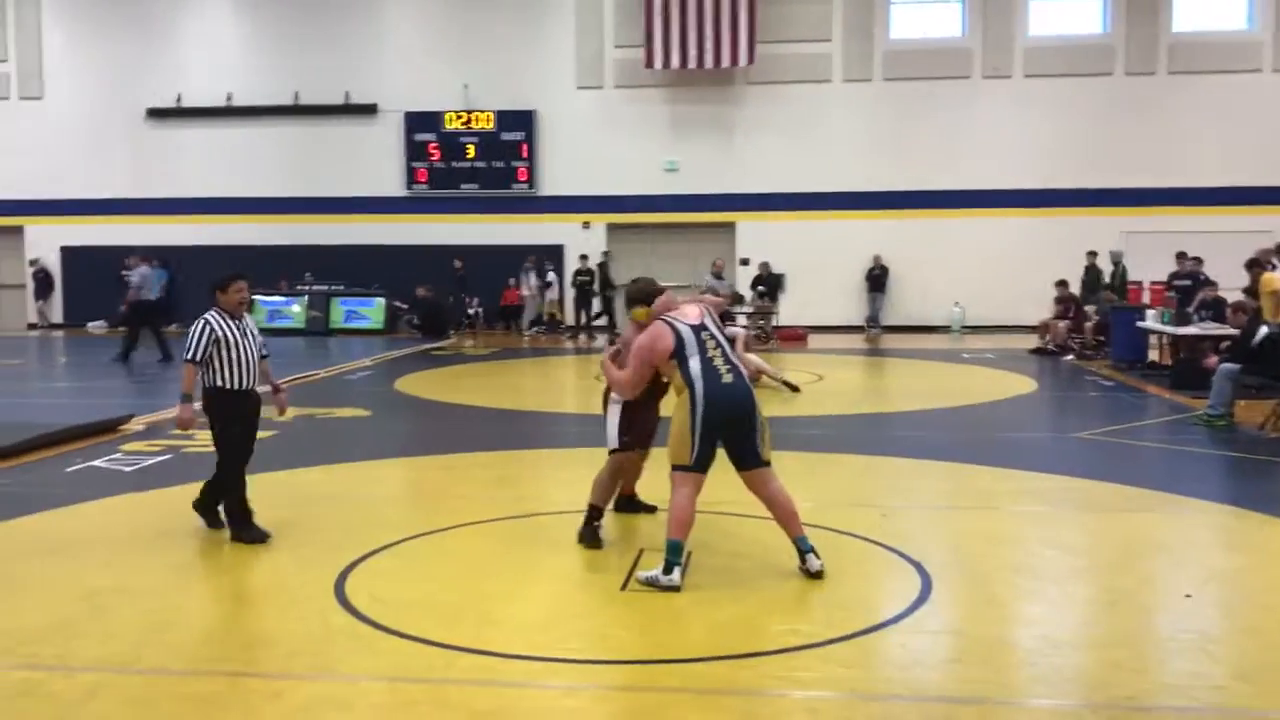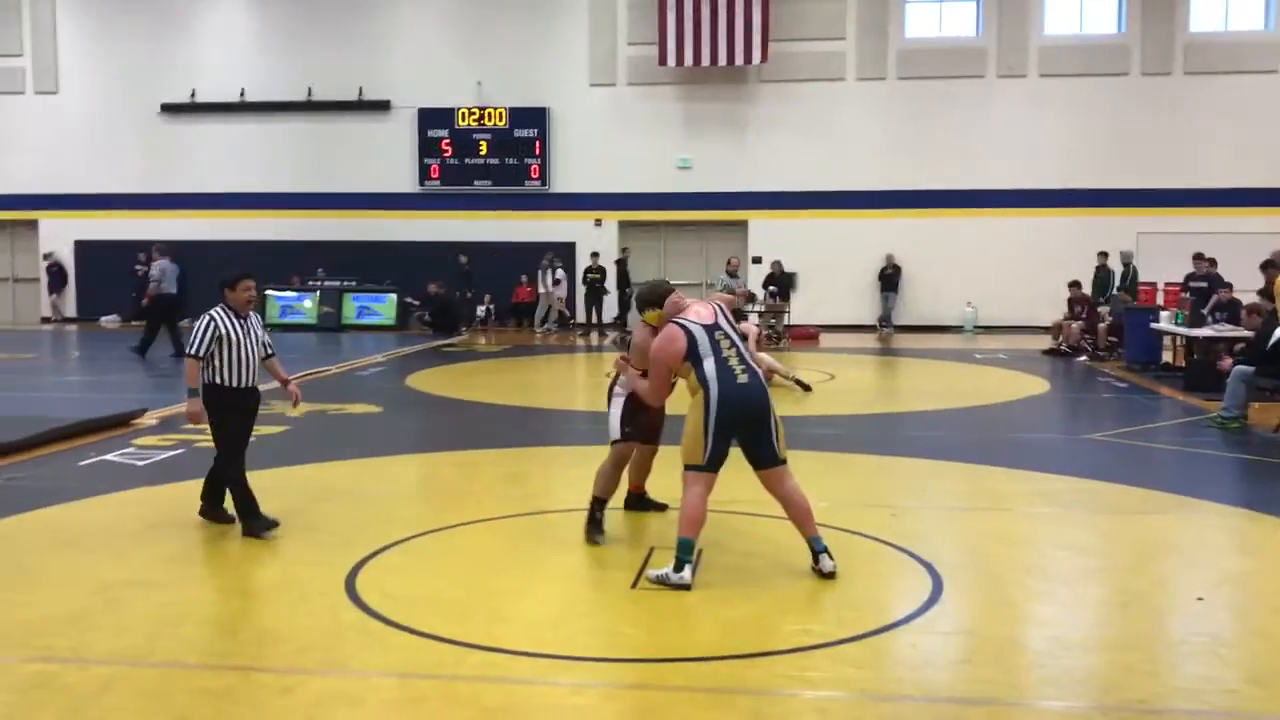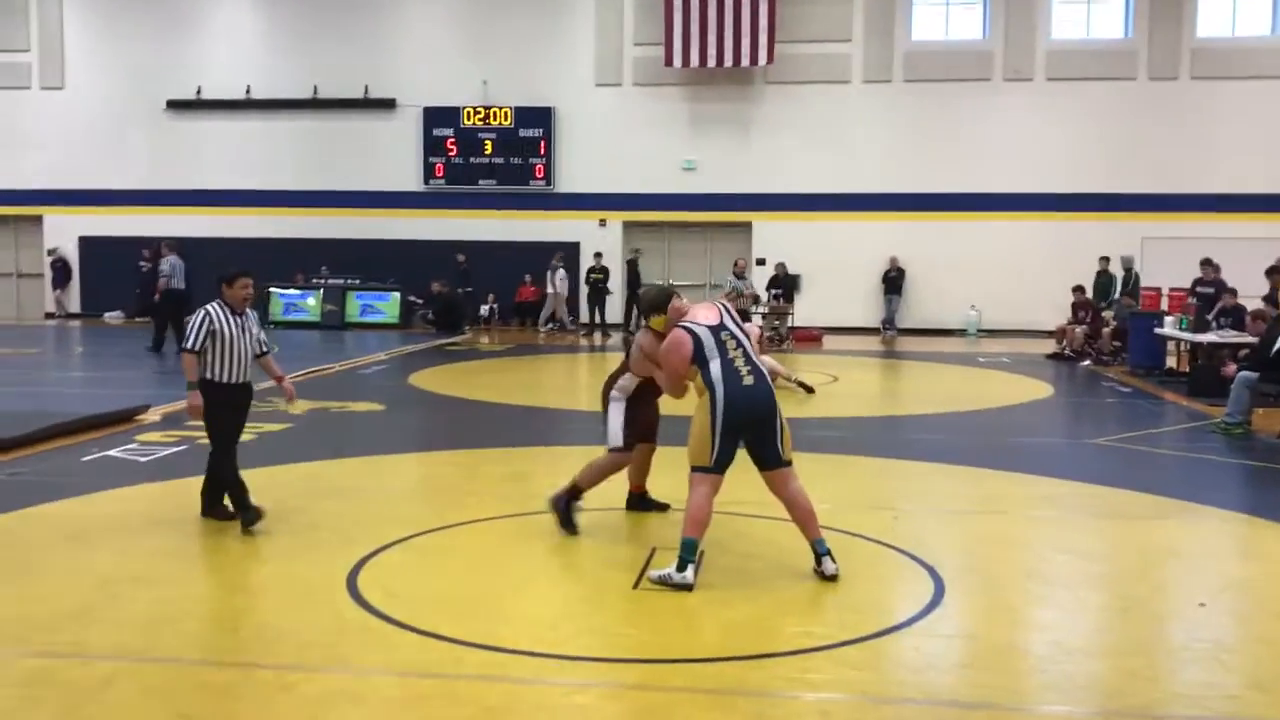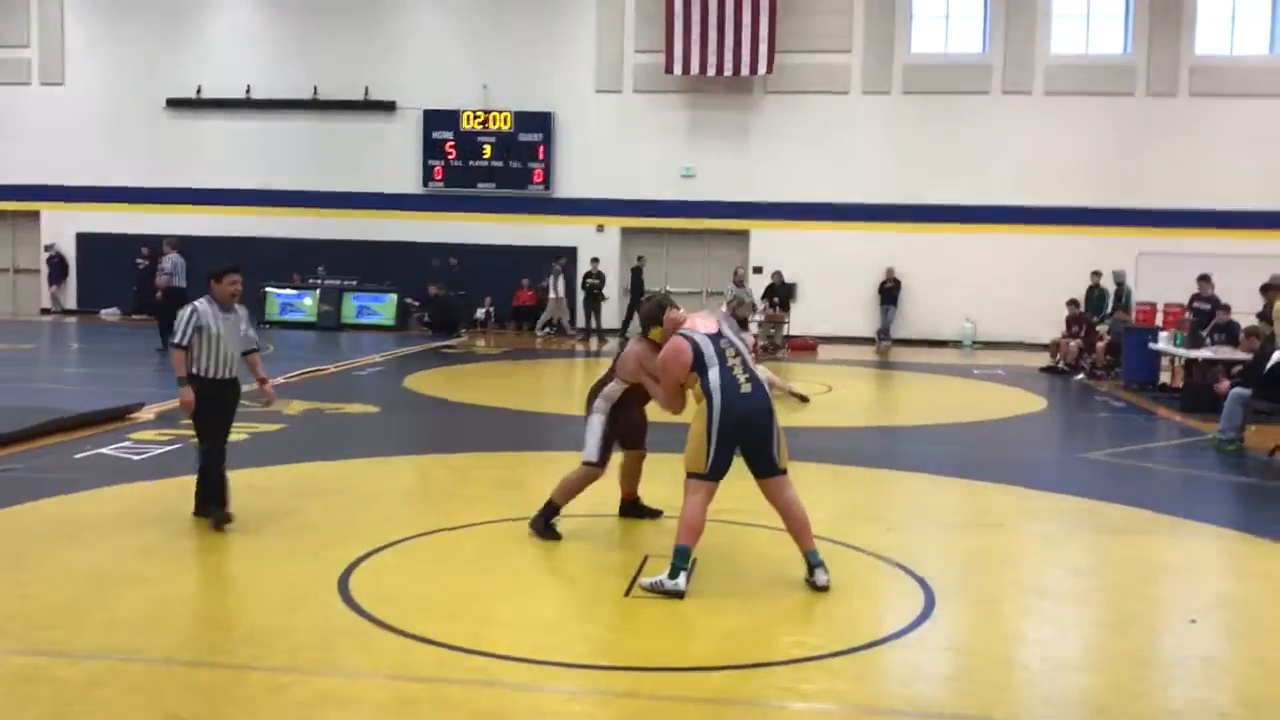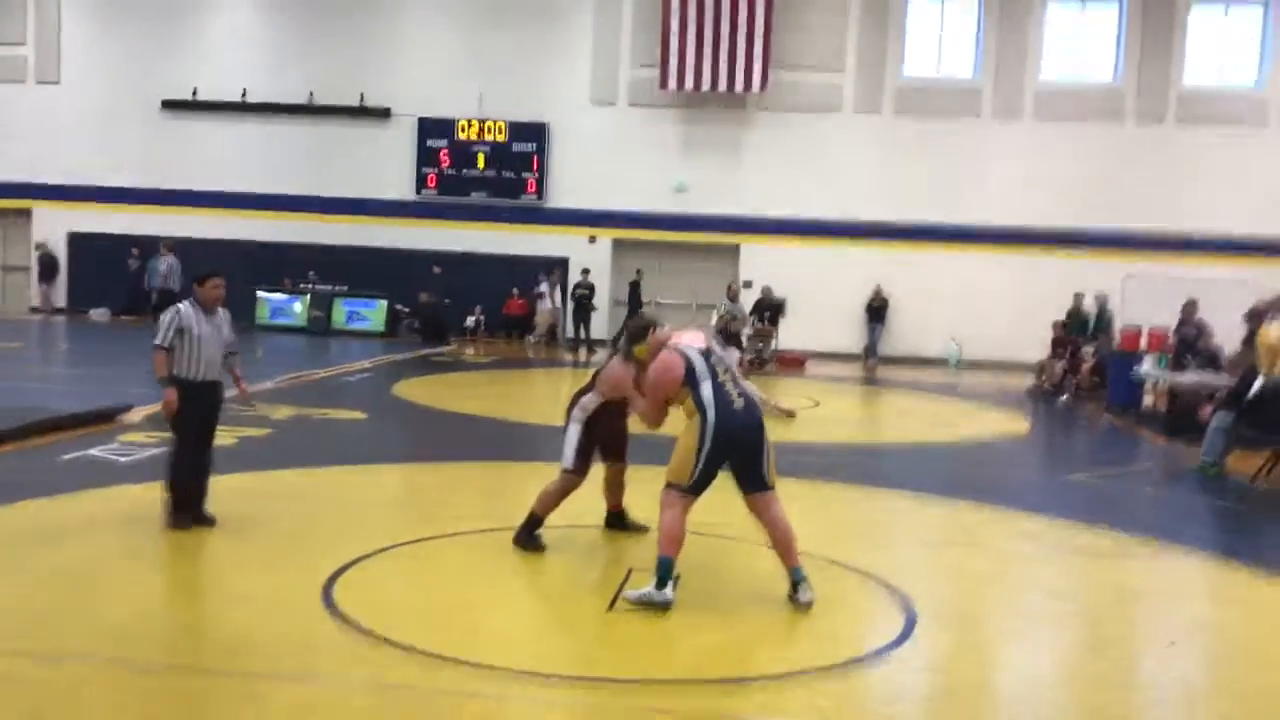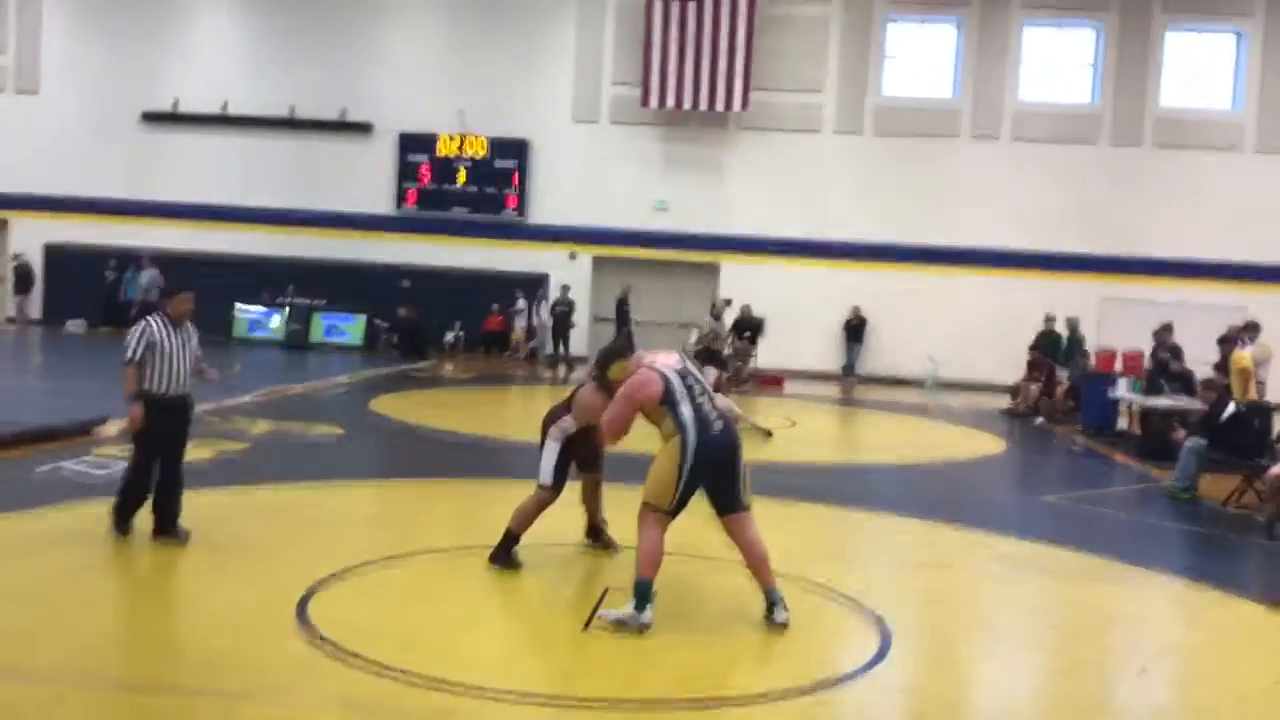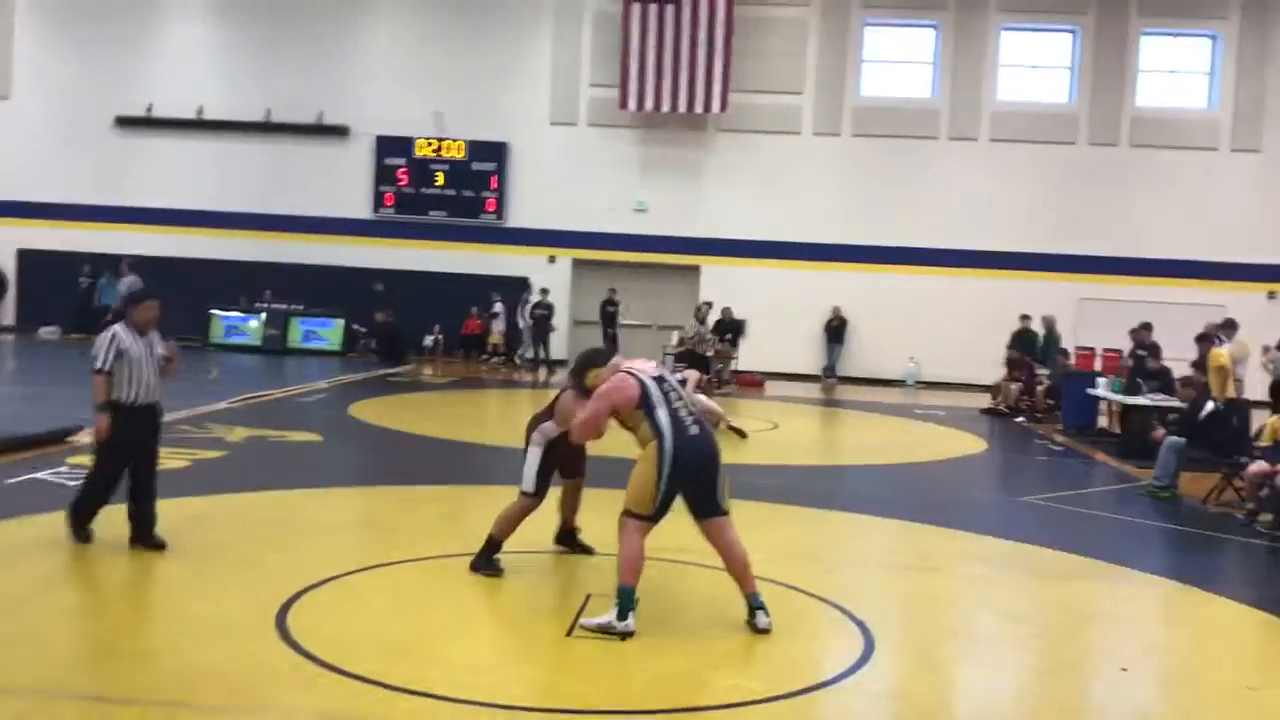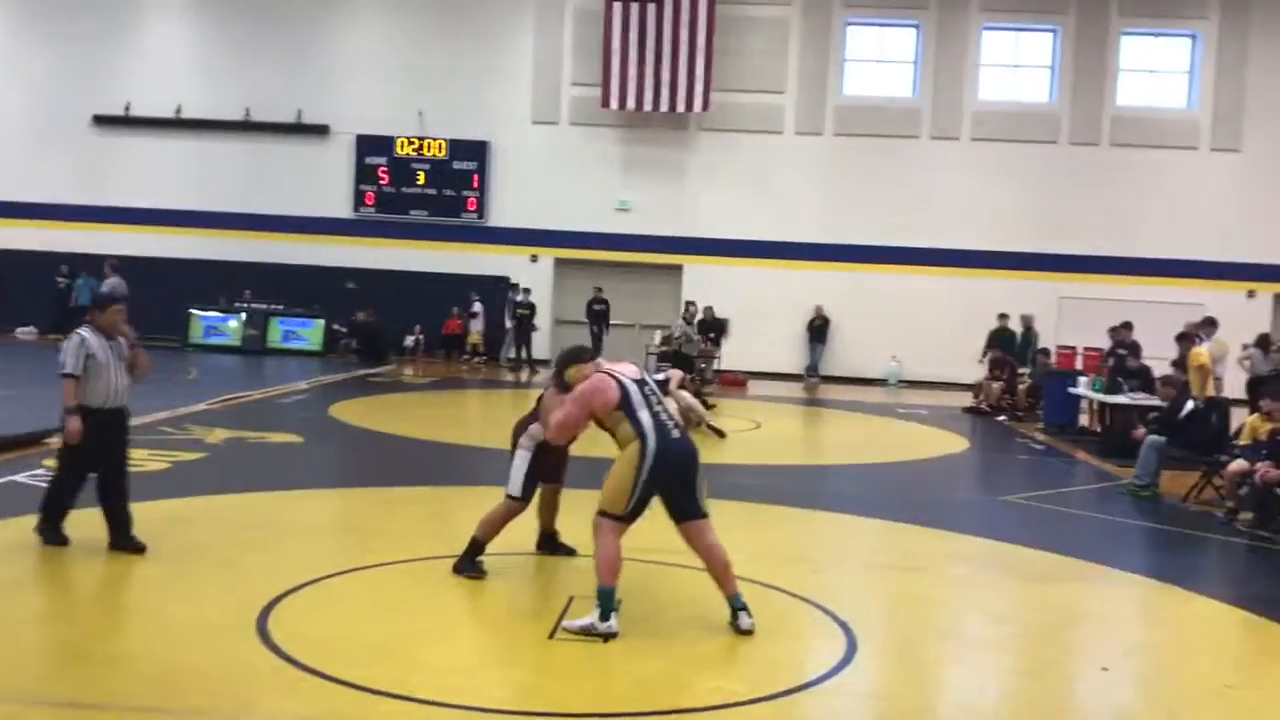
dt=0.1s
person 1, frame 1
left shoulder: (651, 337)
right shoulder: (701, 309)
left elbow: (626, 388)
left wrist: (607, 364)
left hip: (702, 401)
right hip: (742, 394)
left knee: (685, 485)
right knee: (765, 481)
left ankle: (670, 569)
right ankle: (808, 555)
person 1, frame 2
left shoulder: (666, 339)
right shoulder: (715, 304)
left elbow: (655, 397)
left wrist: (628, 374)
left hip: (717, 400)
right hip: (756, 393)
left knee: (696, 483)
right knee: (780, 479)
left ankle: (681, 567)
right ankle: (821, 555)
person 1, frame 3
left shoulder: (673, 343)
right shoulder: (719, 306)
left elbow: (676, 391)
left wrist: (653, 373)
left hip: (724, 402)
right hip: (763, 395)
left knee: (702, 484)
right knee: (785, 481)
left ankle: (684, 568)
right ankle: (824, 558)
person 1, frame 4
left shoulder: (671, 352)
right shoulder: (716, 318)
left elbow: (674, 406)
left wrist: (649, 383)
left hip: (721, 409)
right hip: (760, 404)
left knee: (697, 492)
right knee: (781, 490)
left ankle: (676, 576)
right ankle: (816, 568)
person 1, frame 5
left shoulder: (660, 367)
right shoulder: (700, 335)
left elbow: (652, 420)
left wrist: (633, 397)
left hip: (712, 424)
right hip: (749, 419)
left knee: (674, 502)
right knee: (768, 505)
left ankle: (662, 586)
right ankle: (799, 585)
person 1, frame 6
left shoulder: (636, 382)
right shoulder: (673, 357)
left elbow: (609, 433)
left wrist: (615, 407)
left hip: (690, 445)
right hip: (726, 439)
left knee: (651, 522)
right knee: (742, 527)
left ankle: (640, 608)
right ankle: (775, 606)
person 1, frame 7
left shoulder: (611, 387)
right shoulder: (649, 365)
left elbow: (578, 433)
left wrist: (590, 407)
left hip: (668, 450)
right hip: (703, 444)
left knee: (631, 528)
right knee: (722, 531)
left ankle: (623, 615)
right ankle: (757, 610)
person 1, frame 8
left shoulder: (591, 387)
right shoulder: (630, 369)
left elbow: (555, 434)
left wrist: (567, 405)
left hip: (647, 453)
right hip: (682, 449)
left knee: (606, 529)
right knee: (702, 535)
left ankle: (605, 616)
right ankle: (740, 612)
person 2, frame 1
left shoulder: (247, 322)
right shoulder: (208, 324)
left elbow: (260, 358)
right elbow: (192, 364)
left wrist: (277, 389)
right wrist: (186, 402)
left hip: (248, 398)
right hip: (224, 400)
left knee: (240, 459)
right knee: (232, 462)
left ankle: (206, 503)
right ankle: (241, 524)
person 2, frame 2
left shoulder: (254, 320)
right shoulder: (212, 320)
left elbow: (267, 355)
right elbow: (193, 359)
left wrist: (286, 383)
right wrist: (193, 397)
left hip: (247, 395)
right hip: (221, 397)
left knee: (230, 455)
right knee: (233, 456)
left ankle: (211, 504)
right ankle: (250, 516)
person 2, frame 3
left shoulder: (251, 317)
right shoulder: (207, 315)
left elbow: (262, 352)
right elbow: (189, 353)
left wrist: (281, 380)
right wrist: (193, 391)
left hip: (241, 391)
right hip: (214, 392)
left knee: (225, 449)
right knee: (224, 450)
left ankle: (212, 503)
right ankle: (243, 508)
person 2, frame 4
left shoulder: (242, 313)
right shoulder: (196, 311)
left elbow: (250, 350)
right elbow: (178, 348)
left wrist: (263, 381)
right wrist: (183, 385)
left hip: (229, 387)
right hip: (202, 387)
left knee: (218, 446)
right knee: (211, 445)
left ankle: (207, 503)
right ankle: (214, 505)
person 2, frame 5
left shoulder: (223, 316)
right shoulder: (179, 313)
left elbow: (228, 353)
right elbow: (161, 350)
left wrist: (239, 381)
right wrist: (167, 386)
left hip: (211, 390)
right hip: (184, 389)
left knee: (202, 450)
right knee: (185, 448)
left ankle: (193, 508)
right ankle: (179, 508)
person 2, frame 6
left shoulder: (189, 330)
right shoulder: (148, 327)
left elbow: (194, 363)
right elbow: (132, 366)
left wrist: (207, 372)
right wrist: (134, 402)
left hip: (179, 405)
right hip: (153, 405)
left knee: (172, 465)
right knee: (144, 463)
left ankle: (166, 523)
right ankle: (123, 513)
person 2, frame 7
left shoulder: (154, 337)
right shoulder: (114, 336)
left elbow: (163, 371)
right elbow: (100, 375)
left wrist: (170, 359)
right wrist: (102, 412)
left hip: (148, 413)
right hip: (119, 413)
left knee: (145, 474)
right knee: (107, 470)
left ankle: (143, 530)
right ankle: (79, 518)
person 2, frame 8
left shoulder: (120, 340)
right shoulder: (79, 340)
left elbow: (140, 370)
right elbow: (68, 379)
left wrist: (133, 344)
right wrist: (72, 415)
left hip: (115, 416)
right hip: (86, 417)
left knee: (115, 476)
right knee: (72, 474)
left ankle: (120, 534)
right ankle: (49, 524)
person 3, frame 1
right shoulder: (634, 337)
left hip: (647, 400)
right hip: (624, 400)
left knee: (639, 454)
right knee: (619, 459)
left ankle: (626, 498)
right ankle: (590, 523)
person 3, frame 2
right shoulder: (645, 337)
right hip: (628, 394)
left knee: (649, 449)
right knee: (621, 452)
left ankle: (635, 497)
right ankle: (594, 517)
person 3, frame 3
left shoulder: (662, 333)
right shoulder: (648, 342)
left hip: (644, 395)
right hip: (622, 397)
left knee: (646, 447)
right knee: (619, 457)
left ankle: (637, 496)
right ankle: (566, 499)
person 3, frame 4
left shoulder: (652, 345)
right shoulder: (641, 352)
left hip: (630, 405)
right hip: (607, 406)
left knee: (636, 454)
right knee: (593, 469)
left ankle: (630, 503)
right ankle: (544, 518)
person 3, frame 5
left shoulder: (634, 364)
right shoulder: (619, 371)
left hip: (611, 415)
right hip: (587, 416)
left knee: (617, 466)
right knee: (571, 478)
left ankle: (615, 515)
right ankle: (527, 529)
person 3, frame 6
right shoulder: (591, 394)
left hip: (585, 431)
right hip: (561, 433)
left knee: (593, 480)
right knee: (546, 493)
left ankle: (596, 530)
right ankle: (504, 547)
person 3, frame 7
right shoulder: (573, 400)
left hip: (566, 437)
right hip: (546, 439)
left knee: (574, 483)
right knee: (529, 501)
left ankle: (567, 534)
right ankle: (485, 556)
person 3, frame 8
right shoulder: (557, 400)
left hip: (550, 443)
right hip: (531, 442)
left knee: (553, 488)
right knee: (513, 506)
left ankle: (547, 539)
right ankle: (467, 558)
